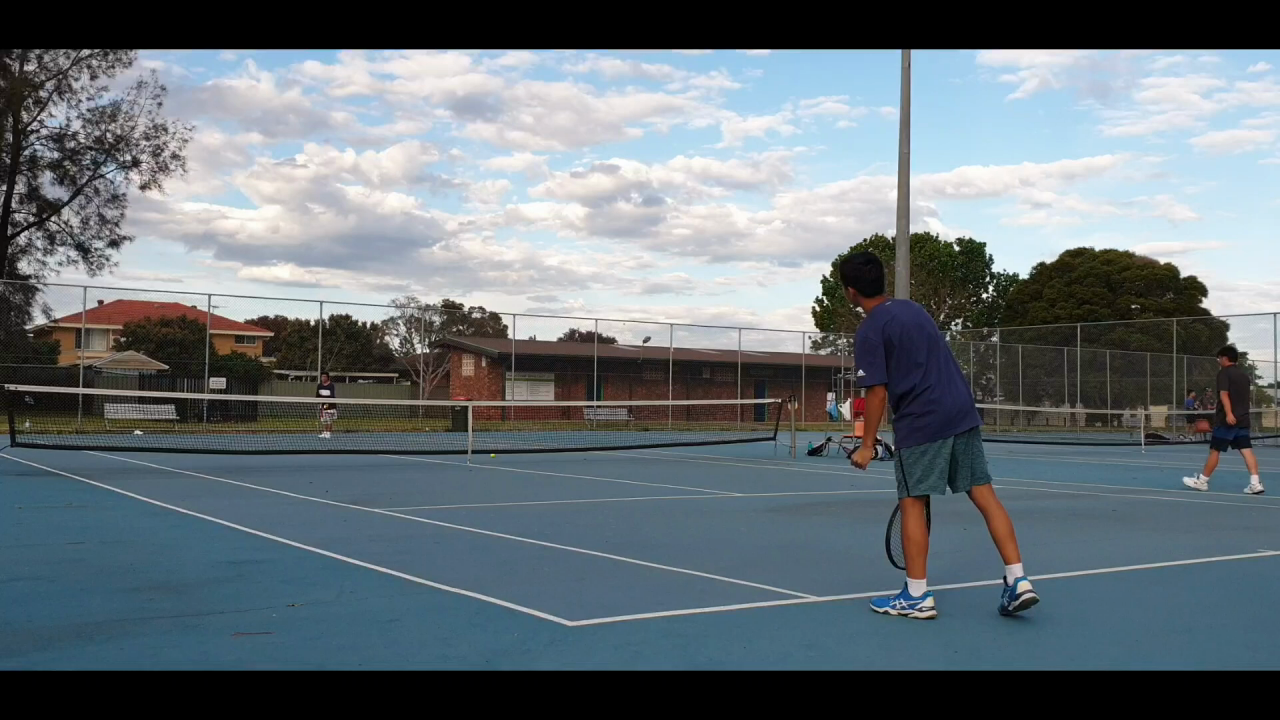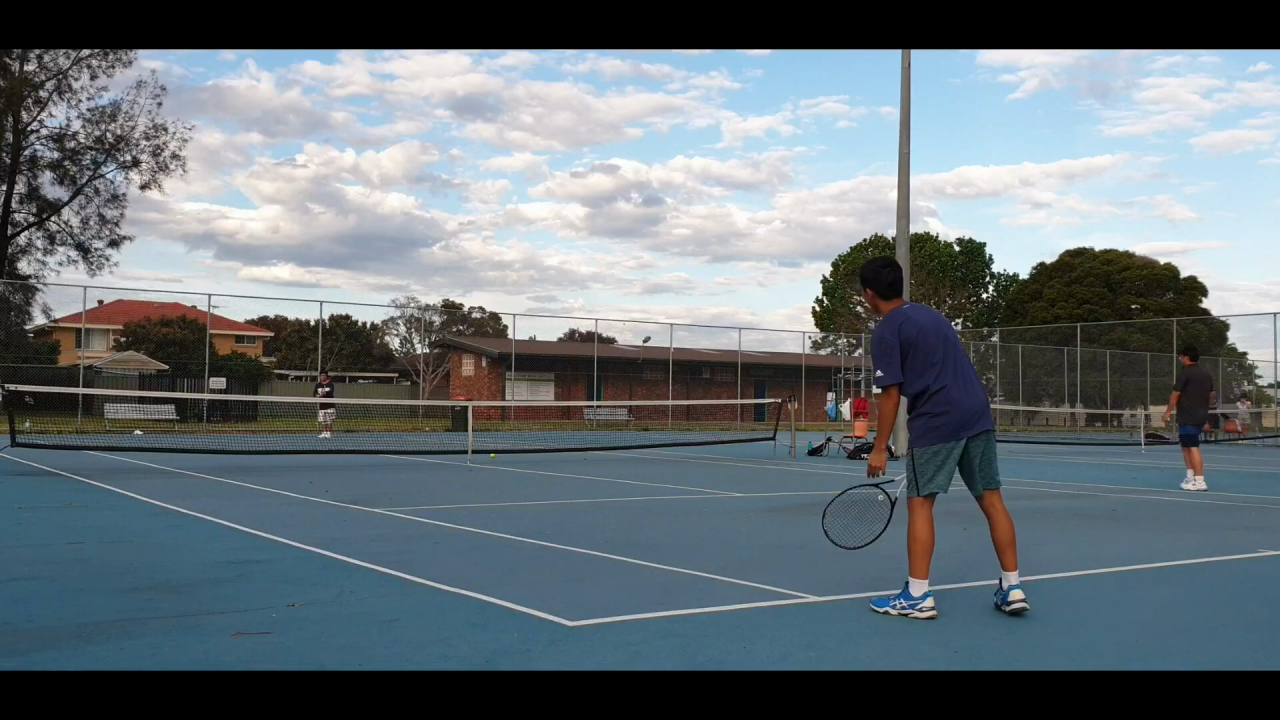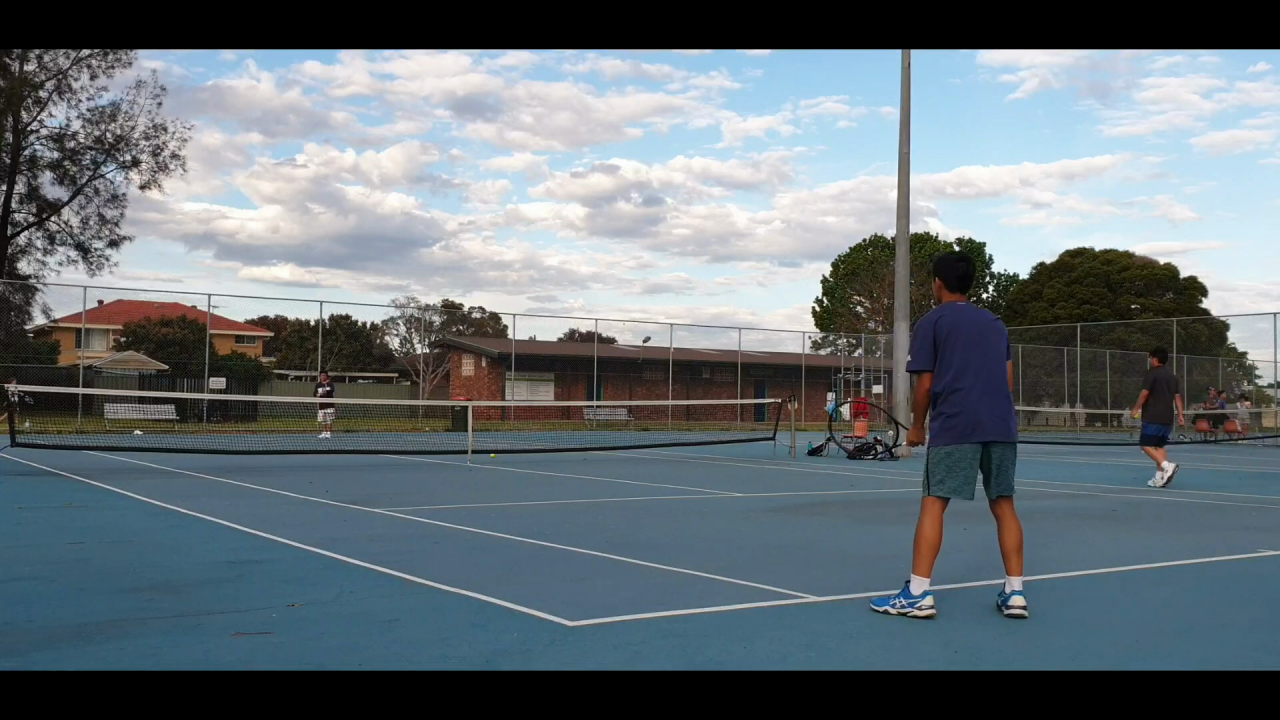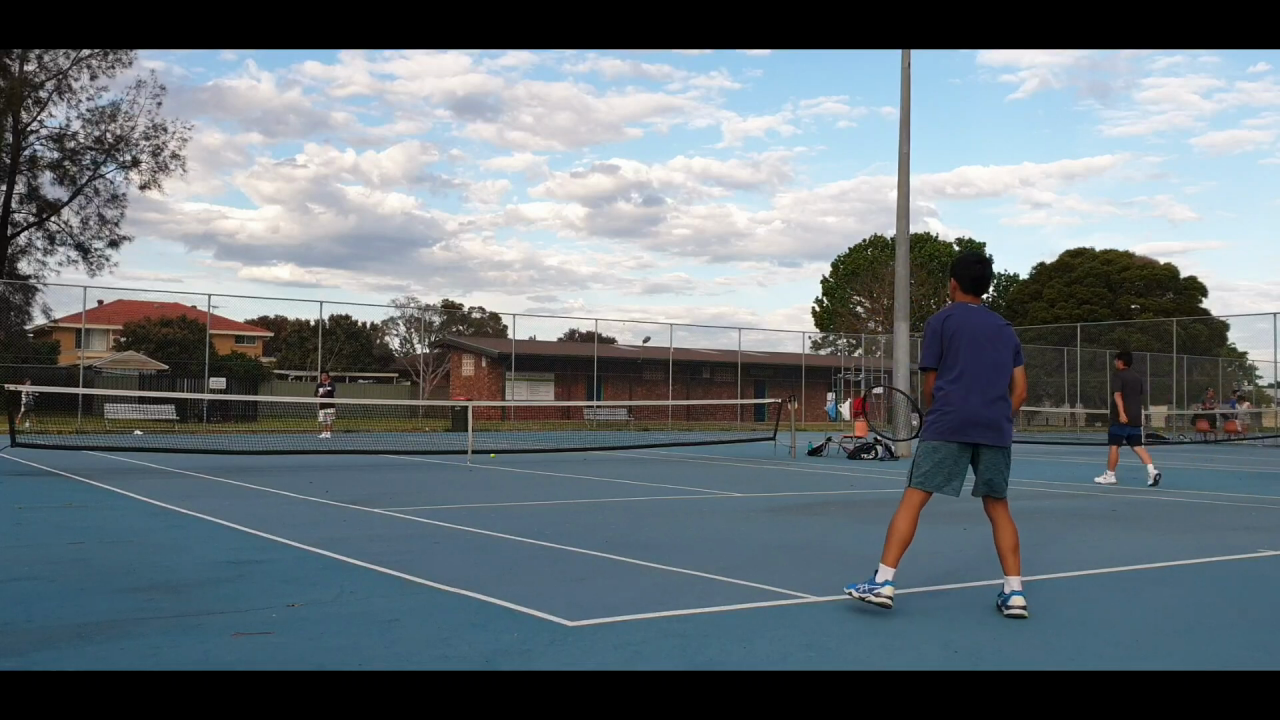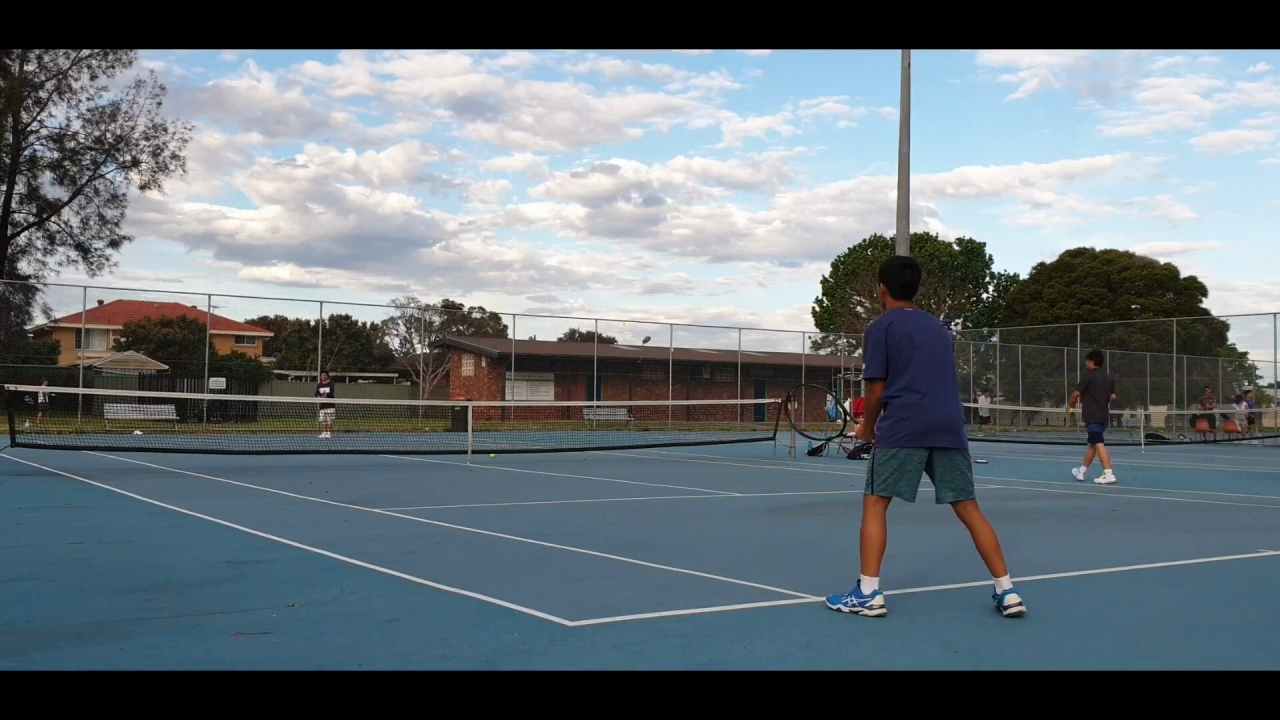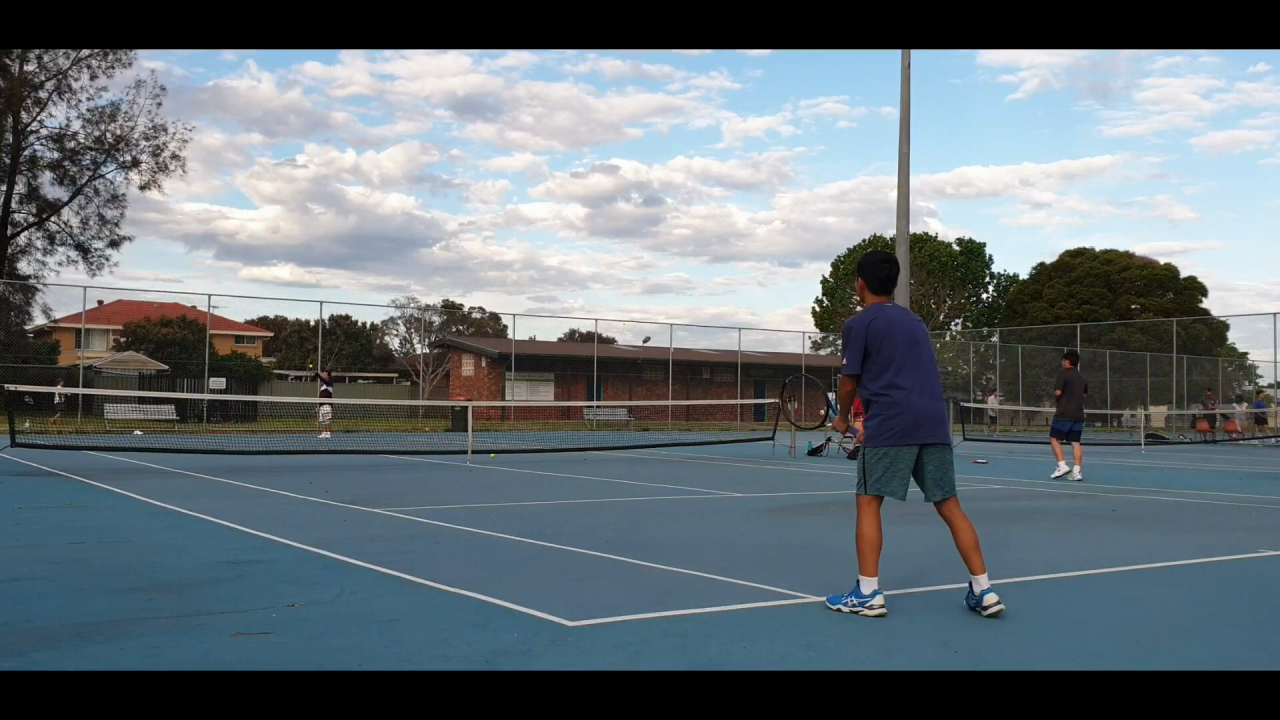
dt=0.4s
person 1, frame 1
left shoulder: (869, 332)
right shoulder: (914, 309)
left elbow: (877, 394)
left wrist: (867, 445)
left hip: (921, 422)
right hip: (963, 413)
left knee: (912, 504)
right knee: (984, 496)
left ankle: (917, 596)
right ankle: (1017, 580)
person 1, frame 2
left shoulder: (886, 333)
right shoulder: (932, 315)
left elbow: (891, 395)
left wrist: (880, 449)
left hip: (936, 422)
right hip: (978, 415)
left knee: (920, 504)
right knee: (991, 501)
left ankle: (918, 595)
right ankle: (1012, 587)
person 1, frame 3
left shoulder: (931, 322)
right shoulder: (994, 322)
left elbow: (925, 385)
right elbow: (1008, 379)
left wrist: (918, 426)
left hip: (954, 426)
right hip: (1002, 425)
left knee: (933, 505)
right knee: (1004, 506)
left ankle: (919, 593)
right ankle: (1015, 593)
person 1, frame 4
left shoulder: (941, 321)
right shoulder: (1005, 328)
left elbow: (930, 382)
right elbow: (1020, 390)
left wrist: (930, 419)
left hip: (948, 424)
right hip: (995, 428)
left knee: (913, 499)
right knee: (998, 507)
left ankle: (883, 582)
right ankle: (1014, 592)
person 1, frame 5
left shoulder: (880, 328)
right shoulder: (939, 327)
left elbow: (876, 390)
left wrist: (867, 426)
left hip: (902, 428)
right hip: (950, 427)
left knee: (874, 503)
right knee: (969, 510)
left ankle: (869, 593)
right ankle: (1006, 591)
person 1, frame 6
left shoulder: (858, 324)
right shoulder: (915, 322)
left elbow: (849, 384)
left wrist: (842, 417)
left hip: (889, 425)
right hip: (934, 423)
left knee: (868, 504)
right knee: (950, 507)
left ankle: (868, 594)
right ankle: (984, 590)
